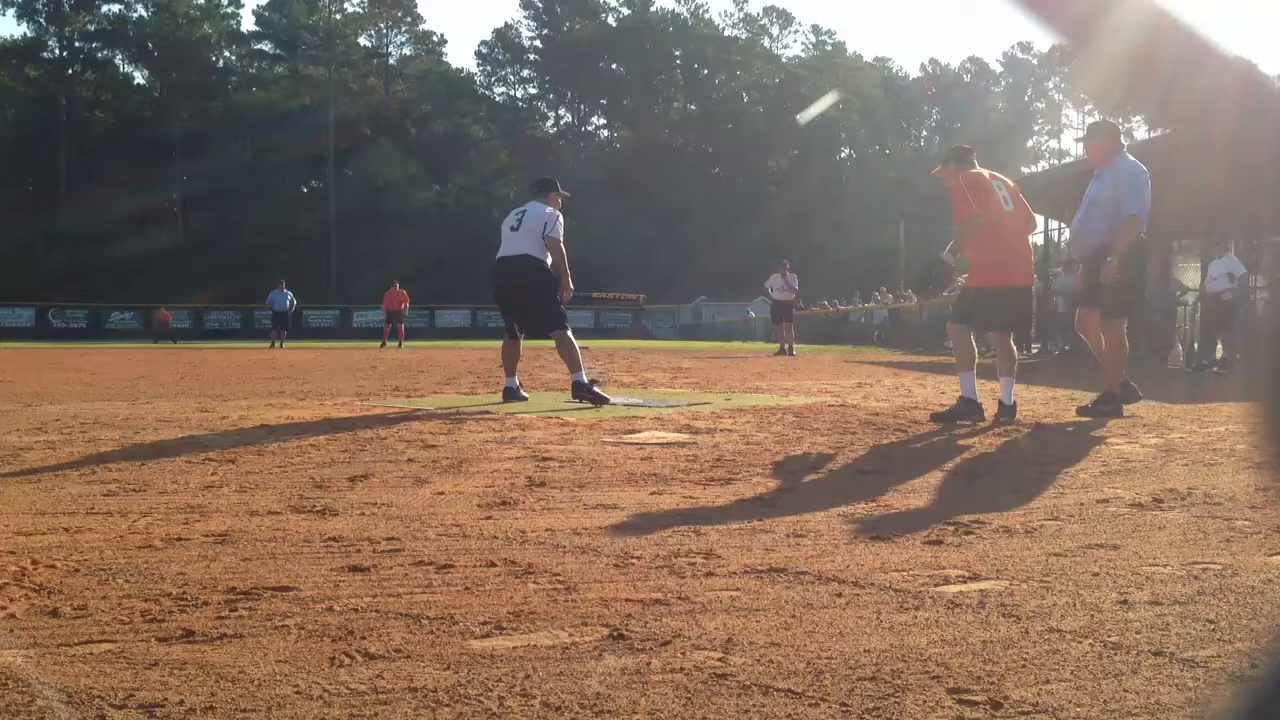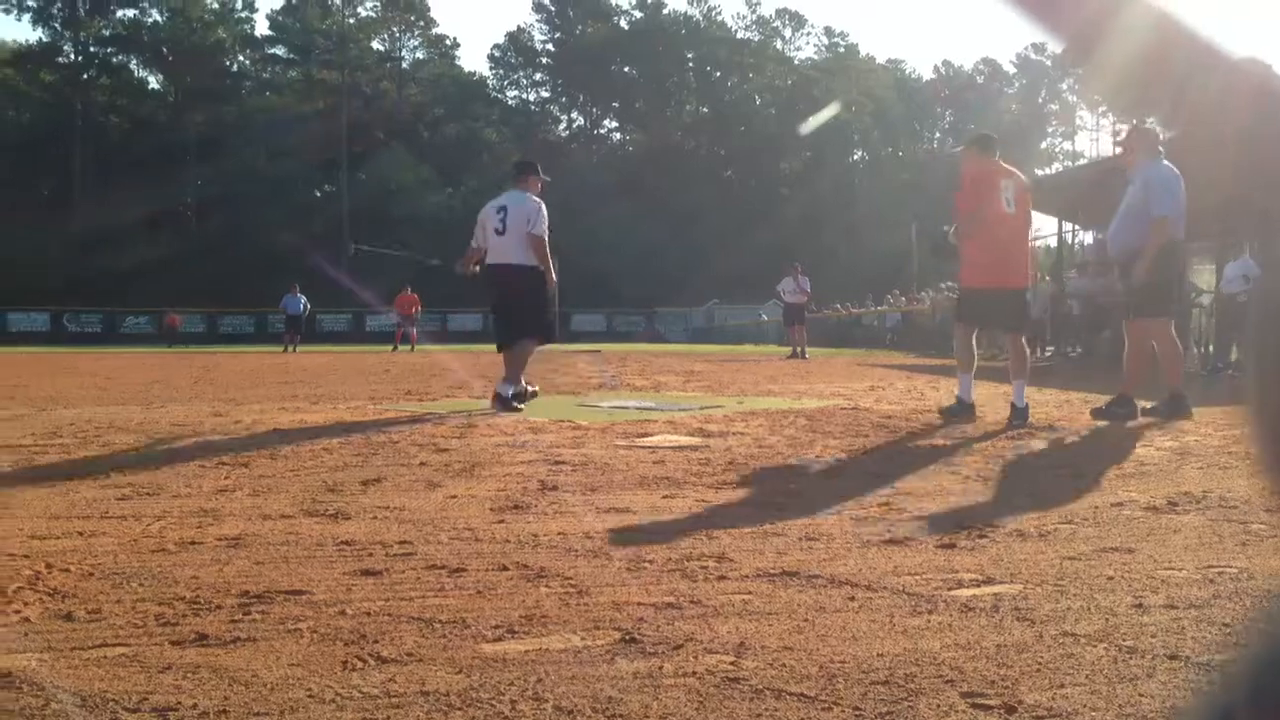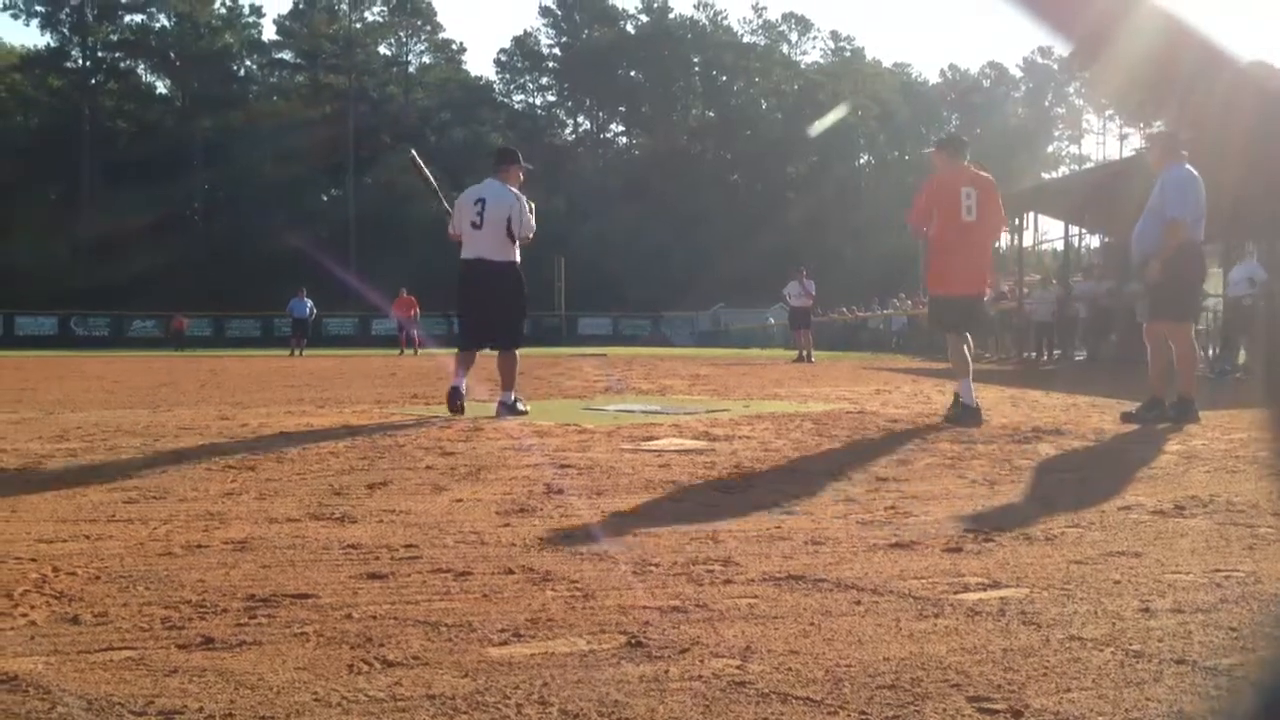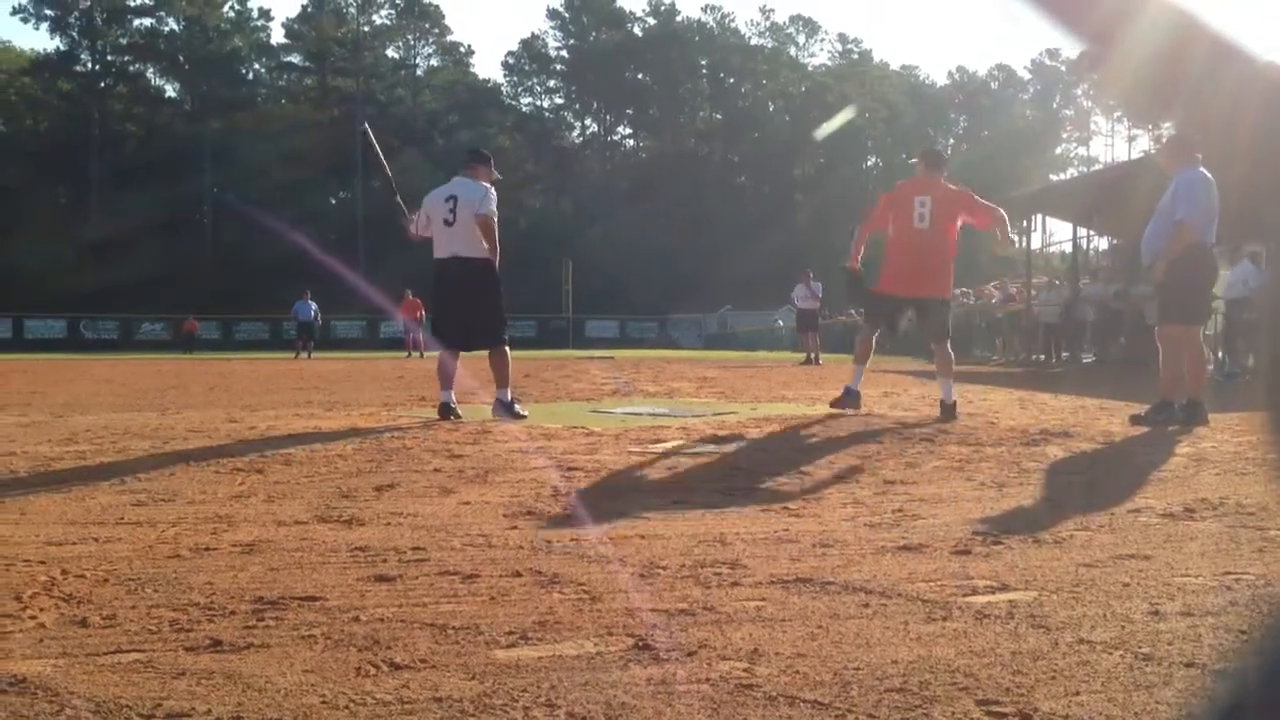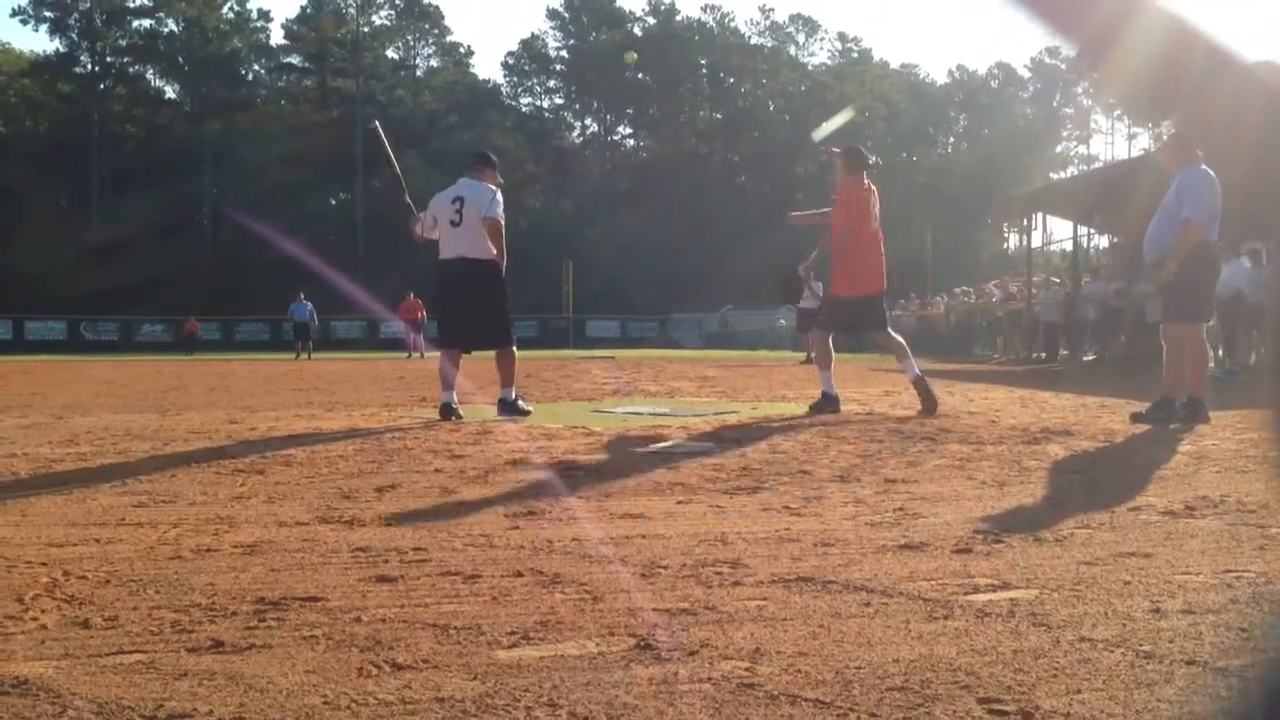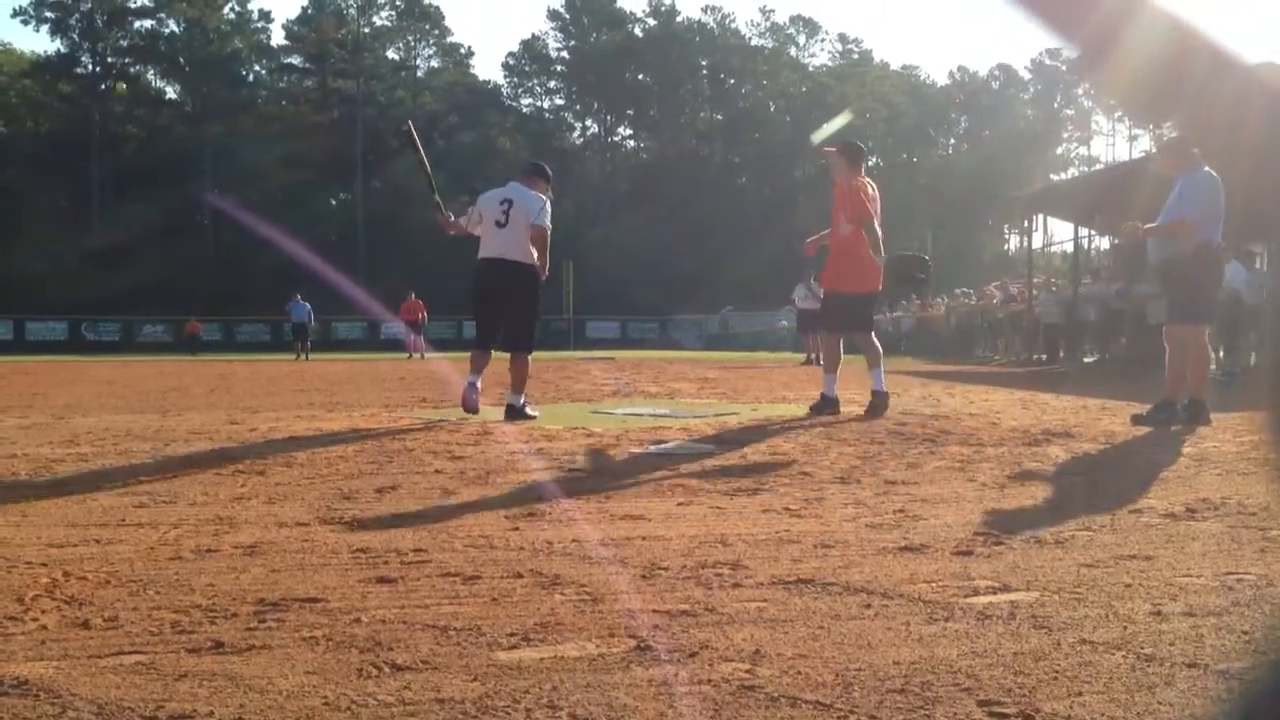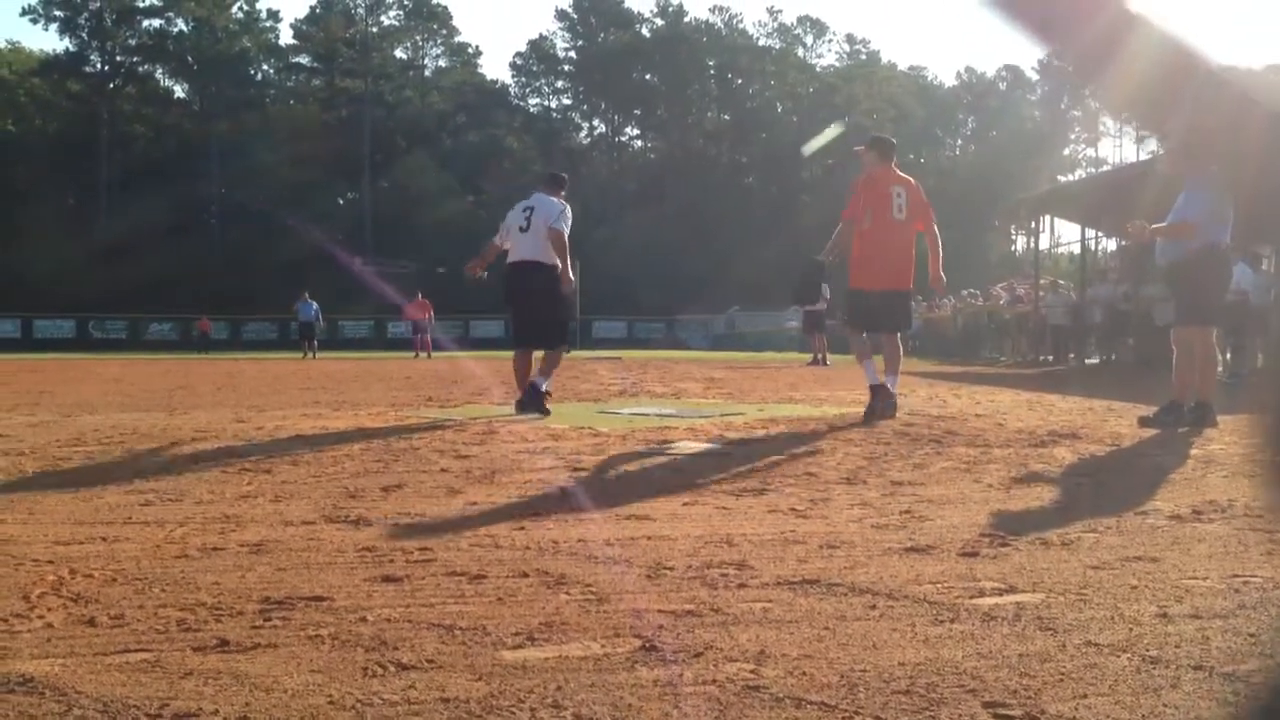
dt=0.5s
person 1, frame 1
left shoulder: (1130, 171)
right shoulder: (1102, 174)
left elbow: (1132, 220)
left wrist: (1113, 259)
right wrist: (1085, 262)
left hip: (1120, 260)
right hip: (1099, 259)
left knee: (1111, 327)
right knee: (1086, 323)
left ankle: (1111, 397)
right ankle: (1120, 384)
person 1, frame 2
left shoulder: (1161, 174)
right shoulder: (1146, 176)
left elbow: (1163, 222)
left wrist: (1144, 261)
right wrist: (1131, 263)
left hip: (1154, 263)
right hip: (1141, 263)
left knee: (1137, 332)
right knee: (1160, 333)
left ankle: (1126, 401)
right ankle: (1176, 399)
person 1, frame 3
left shoulder: (1178, 177)
right shoulder: (1173, 178)
left elbow: (1178, 224)
left wrist: (1157, 261)
right wrist: (1155, 262)
left hip: (1175, 263)
right hip: (1170, 265)
left knee: (1171, 332)
right knee: (1163, 333)
left ankle: (1176, 403)
right ankle: (1166, 403)
person 1, frame 4
left shoulder: (1192, 179)
right shoulder: (1185, 180)
left elbow: (1187, 227)
left wrist: (1163, 262)
right wrist: (1163, 264)
left hip: (1185, 266)
right hip: (1179, 267)
left knee: (1184, 335)
right knee: (1169, 336)
left ankle: (1191, 406)
right ankle: (1169, 404)
person 1, frame 5
left shoulder: (1195, 177)
right shoulder: (1185, 179)
left elbow: (1194, 225)
left wrist: (1173, 262)
right wrist: (1167, 265)
left hip: (1189, 265)
right hip: (1178, 267)
left knee: (1188, 332)
right knee: (1172, 334)
left ankle: (1194, 404)
right ankle: (1168, 402)
person 1, frame 6
left shoulder: (1200, 179)
right shoulder: (1188, 182)
left elbow: (1185, 226)
left wrist: (1144, 231)
right wrist: (1145, 232)
left hip: (1194, 265)
right hip: (1181, 266)
left knee: (1191, 334)
right knee: (1175, 336)
left ankle: (1195, 405)
right ankle: (1172, 404)
person 1, frame 7
left shoulder: (1208, 182)
right shoulder: (1196, 186)
left elbow: (1190, 227)
left wrist: (1150, 231)
right wrist: (1151, 232)
left hip: (1202, 265)
right hip: (1190, 266)
left knee: (1196, 334)
right knee: (1184, 335)
left ankle: (1202, 407)
right ankle: (1187, 406)
person 2, frame 1
left shoulder: (963, 181)
right shoulder: (1002, 181)
left elbow: (972, 222)
right elbow: (1030, 220)
left wrist: (954, 247)
left hip: (988, 271)
right hip: (1019, 271)
left knee: (960, 329)
right knee: (1002, 335)
left ankle: (969, 401)
right ankle: (1007, 403)
person 2, frame 2
left shoulder: (973, 174)
right shoulder: (1018, 178)
left elbow: (967, 221)
right elbow: (1023, 225)
left wrist: (957, 236)
left hip: (981, 271)
right hip: (1016, 272)
left knee: (964, 331)
right knee: (1014, 337)
left ankle: (965, 402)
right ankle: (1019, 406)
person 2, frame 3
left shoulder: (936, 183)
right shoulder: (986, 182)
left elbow: (916, 225)
right elbow: (998, 227)
left hip: (946, 274)
right hip: (977, 274)
left knee: (954, 338)
right knee: (961, 333)
left ankle: (969, 405)
right ankle: (962, 395)
person 2, frame 4
left shoulder: (899, 191)
right shoulder: (957, 196)
left elbow: (868, 226)
right elbow: (995, 216)
left wrist: (854, 259)
right wrist: (1004, 234)
left hip: (895, 279)
right hip: (936, 283)
left knee: (869, 329)
right knee: (940, 342)
left ankle: (853, 392)
right ankle: (948, 403)
person 2, frame 5
left shoulder: (849, 192)
right shoulder: (868, 189)
left elbow: (836, 234)
left wrist: (810, 262)
right wrist: (807, 216)
left hip: (848, 279)
right hip: (873, 278)
left knee: (822, 333)
right knee: (883, 333)
left ankle: (829, 396)
right ankle: (918, 380)
person 2, frame 6
left shoulder: (849, 186)
right shoulder: (867, 186)
left elbow: (869, 224)
left wrist: (880, 257)
right wrist: (818, 240)
left hip: (846, 277)
right hip: (868, 277)
left knee: (831, 334)
right knee: (865, 334)
left ankle: (829, 398)
right ankle: (879, 391)
person 2, frame 7
left shoulder: (867, 182)
right shoulder: (911, 186)
left elbow: (850, 224)
right elbow: (931, 231)
left wrist: (827, 254)
right wrist: (936, 269)
left hip: (868, 275)
right hip: (901, 276)
left knee: (857, 332)
right knee: (891, 335)
left ankle: (878, 388)
right ankle: (888, 394)
person 3, frame 1
left shoulder: (512, 216)
right shoulder: (551, 214)
right elbow: (554, 245)
right wrist: (566, 281)
left hip: (503, 270)
right hip: (530, 269)
left knee: (514, 332)
right knee: (559, 328)
left ankle: (511, 387)
right ankle: (580, 383)
person 3, frame 2
left shoulder: (489, 208)
right shoulder: (533, 204)
left elbow: (477, 247)
right elbow: (537, 241)
left wrist: (466, 264)
right wrist: (549, 273)
left hip: (496, 274)
right hip: (525, 275)
left knee: (508, 337)
right knee: (531, 335)
left ankle: (517, 387)
right ankle: (505, 390)
person 3, frame 3
left shoulder: (466, 196)
right shoulder: (513, 197)
left elbow: (454, 235)
right elbow: (525, 236)
right wrist: (531, 215)
left hip: (470, 271)
right hip: (503, 273)
left knee: (469, 338)
right knee: (509, 341)
left ankle: (457, 386)
right ankle: (508, 400)
person 3, frame 4
left shoulder: (433, 196)
right shoulder: (482, 191)
left elbow: (416, 233)
right elbow: (485, 219)
left wrist: (411, 222)
right wrist: (494, 252)
left hip: (445, 271)
right hip: (478, 270)
left knee: (448, 342)
right knee: (497, 338)
left ankle: (447, 400)
right ankle: (504, 399)
person 3, frame 5
left shoulder: (440, 198)
right shoulder: (488, 193)
left elbow: (421, 234)
right elbow: (493, 224)
left wrist: (418, 221)
right wrist: (502, 257)
left hip: (449, 272)
right hip: (483, 271)
left knee: (451, 342)
right knee: (503, 339)
left ankle: (448, 401)
right ankle: (508, 398)
person 3, frame 6
left shoulder: (487, 197)
right shoulder: (537, 201)
left elbow: (464, 227)
right elbow: (540, 233)
left wrist: (449, 223)
right wrist: (543, 266)
left hip: (487, 271)
right hip: (520, 274)
left knee: (484, 337)
right knee: (521, 344)
left ankle: (473, 382)
right ankle: (516, 404)
person 3, frame 7
left shoulder: (517, 209)
right shoulder: (559, 207)
left elbow: (496, 244)
right elbow: (556, 234)
left wrist: (477, 264)
right wrist: (566, 271)
left hip: (516, 273)
right hip: (546, 275)
left knee: (524, 341)
right knee: (557, 339)
left ankle: (523, 398)
right ankle: (536, 387)
